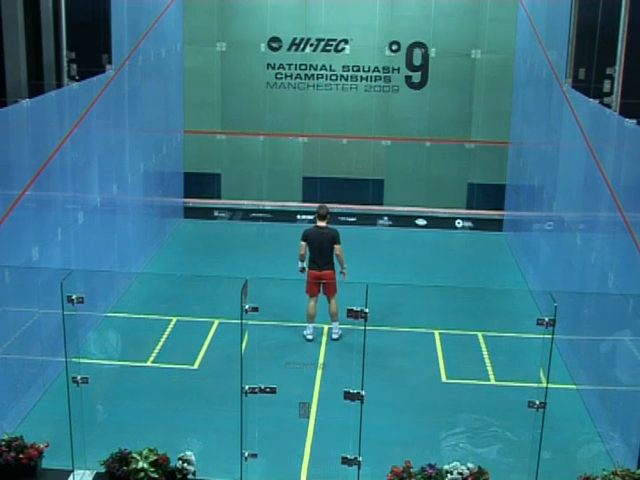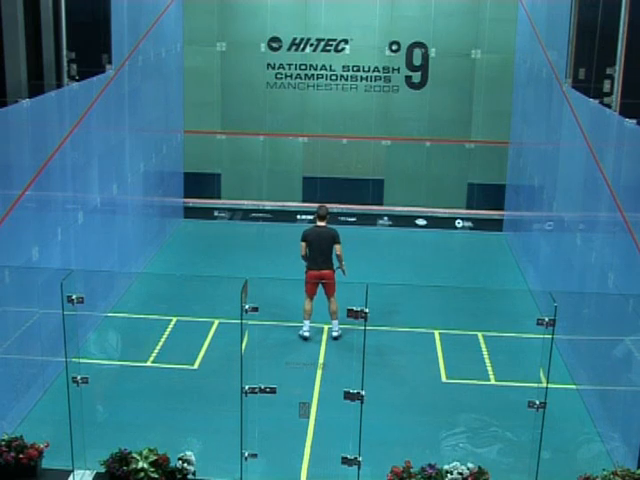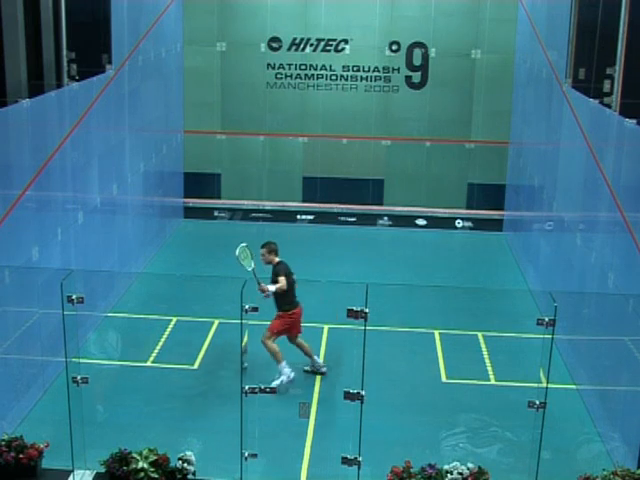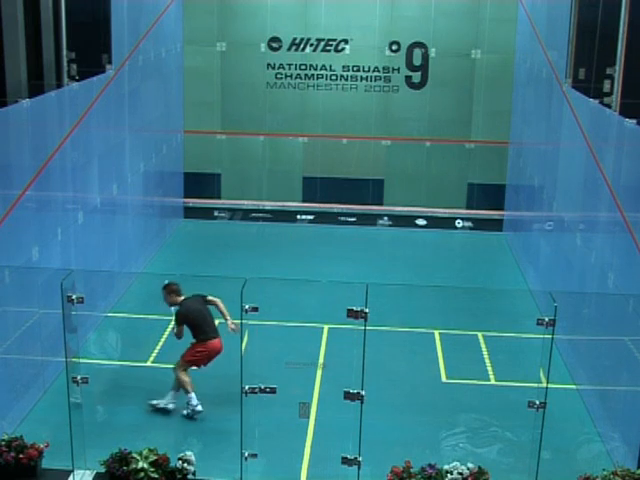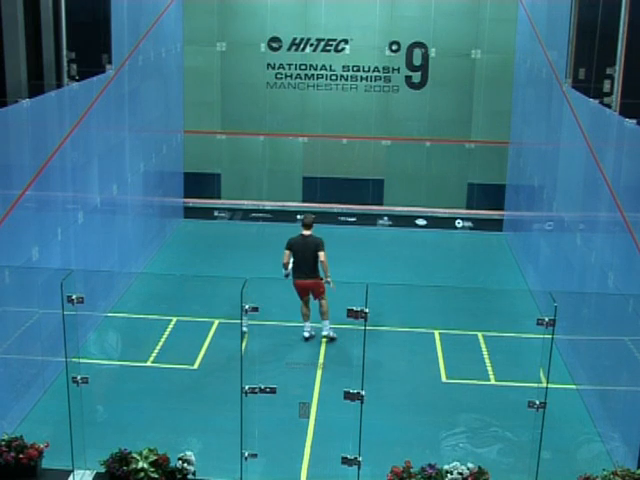
dt=1s
person 1, frame 1
left shoulder: (307, 232)
right shoulder: (333, 233)
left elbow: (302, 253)
right elbow: (338, 253)
left wrist: (301, 265)
right wrist: (343, 268)
left hip: (313, 271)
right hip: (329, 271)
left knee: (312, 301)
right knee: (332, 300)
left ankle: (309, 331)
right ankle: (335, 331)
person 1, frame 2
left shoulder: (307, 232)
right shoulder: (333, 232)
left elbow: (303, 254)
right elbow: (338, 252)
right wrist: (342, 264)
left hip: (312, 271)
right hip: (328, 271)
left knee: (309, 299)
right knee: (331, 299)
left ankle: (306, 330)
right ankle: (335, 330)
person 1, frame 3
left shoulder: (279, 267)
right shoulder: (282, 267)
left elbow: (283, 286)
right elbow: (293, 280)
left wrist: (269, 288)
right wrist: (272, 290)
left hip: (288, 312)
right hip: (294, 310)
left knee: (267, 339)
right knee: (294, 339)
left ankle: (286, 373)
right ankle: (318, 365)
person 1, frame 4
left shoulder: (180, 312)
right shoulder: (197, 297)
left elbow: (179, 336)
right elbow: (217, 301)
left wrist: (177, 331)
right wrist: (229, 321)
left hip: (206, 345)
right hip: (216, 341)
left knee: (179, 368)
right knee: (183, 366)
left ankle: (194, 404)
right ankle: (168, 401)
person 1, frame 5
left shoulder: (292, 241)
right shoulder: (318, 241)
left elbow: (285, 261)
right elbow: (322, 259)
left wrist: (286, 271)
right wrist: (327, 276)
left hip: (298, 280)
right hip: (313, 279)
left knee: (305, 303)
right knee: (323, 300)
left ankle: (307, 331)
right ankle: (326, 331)
